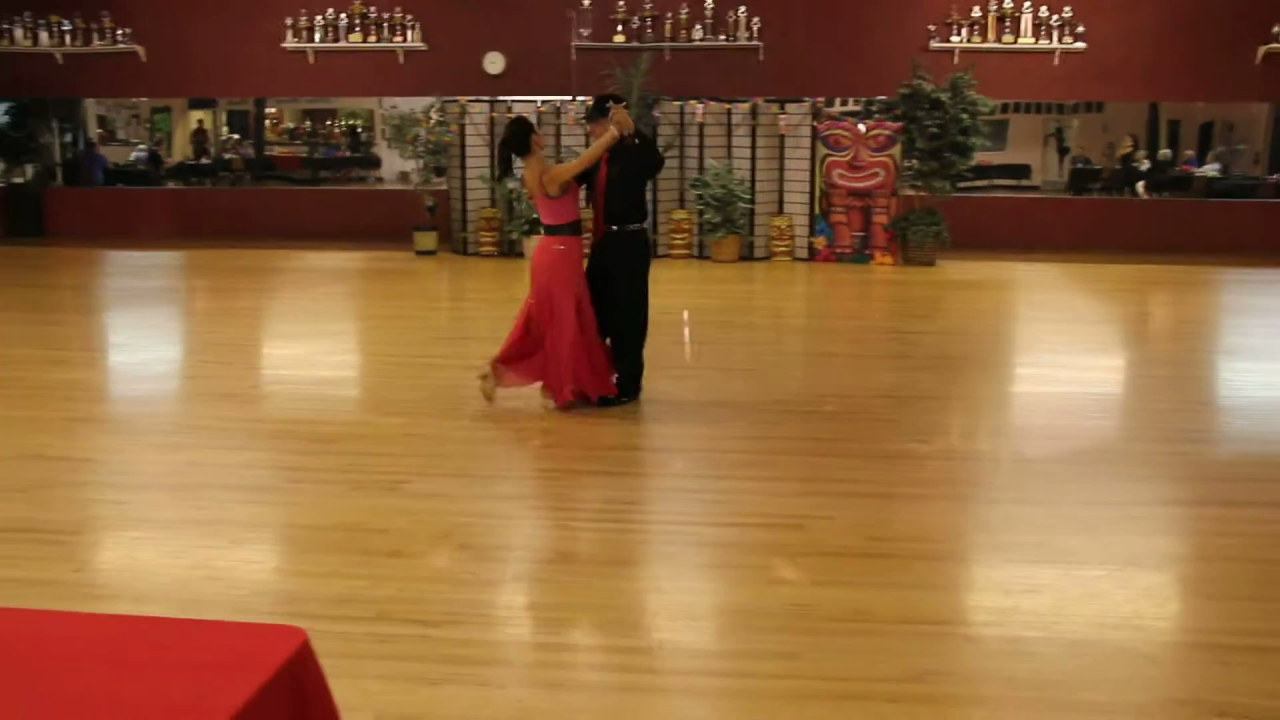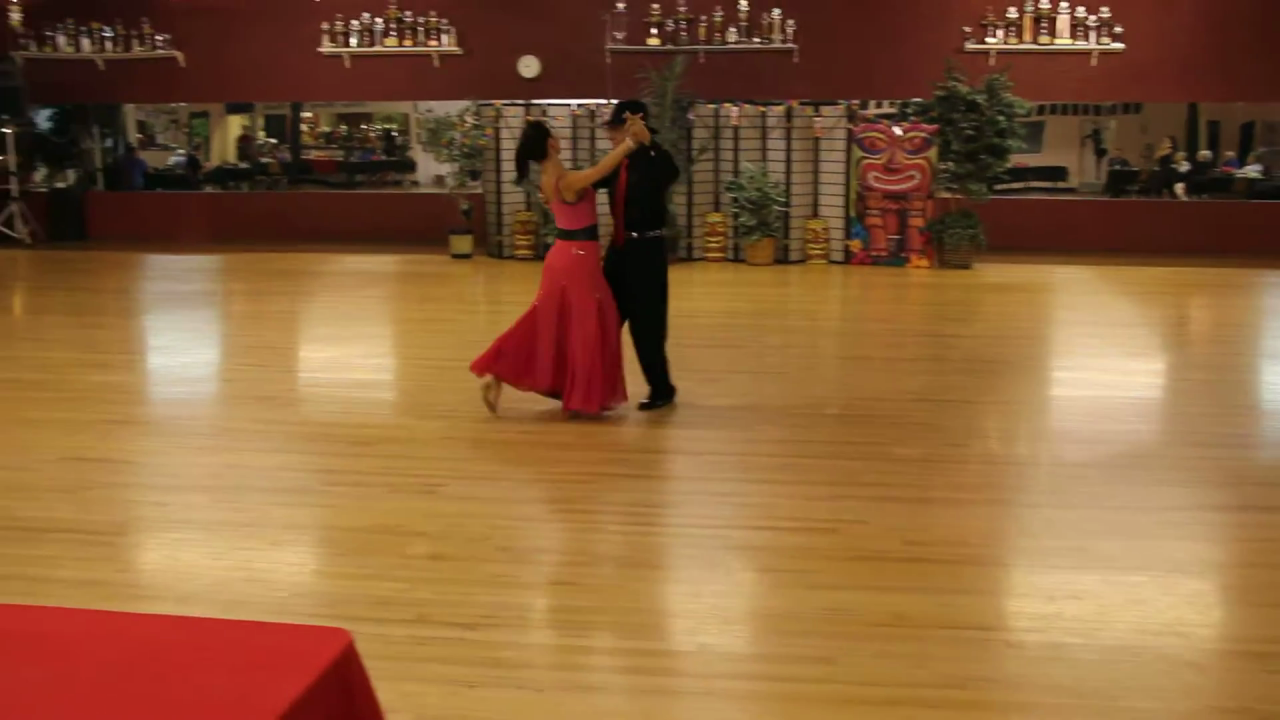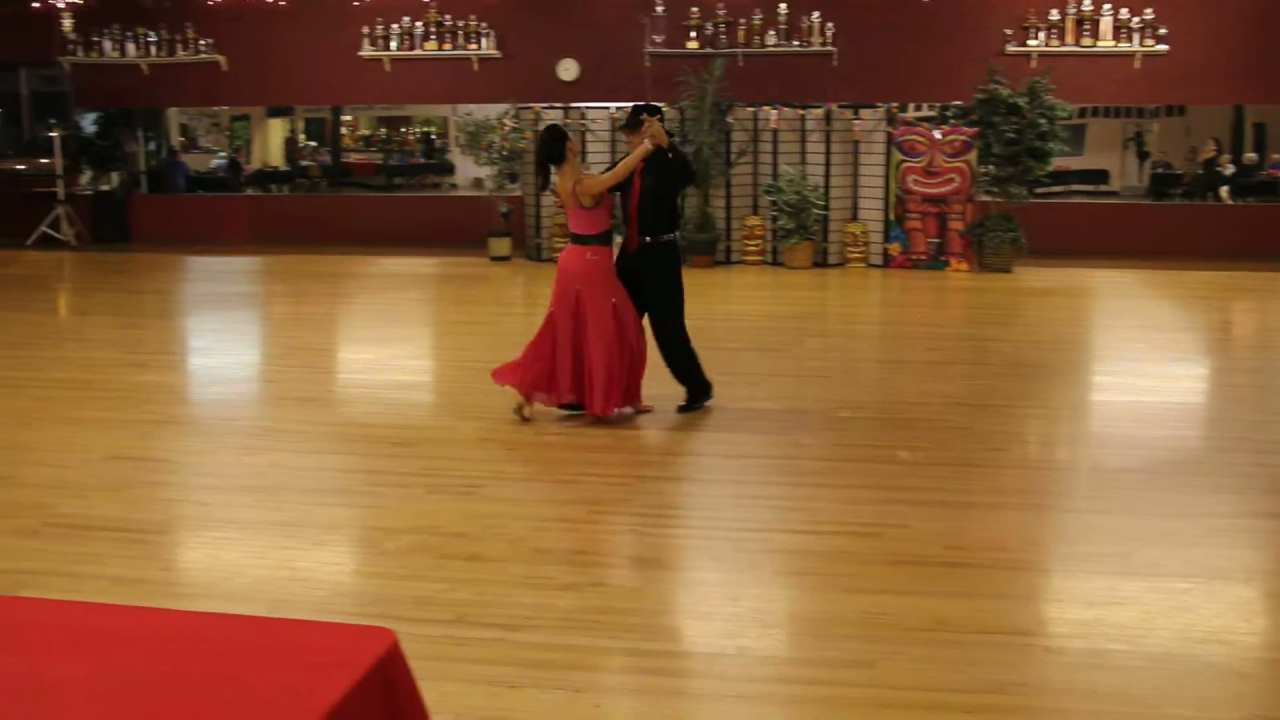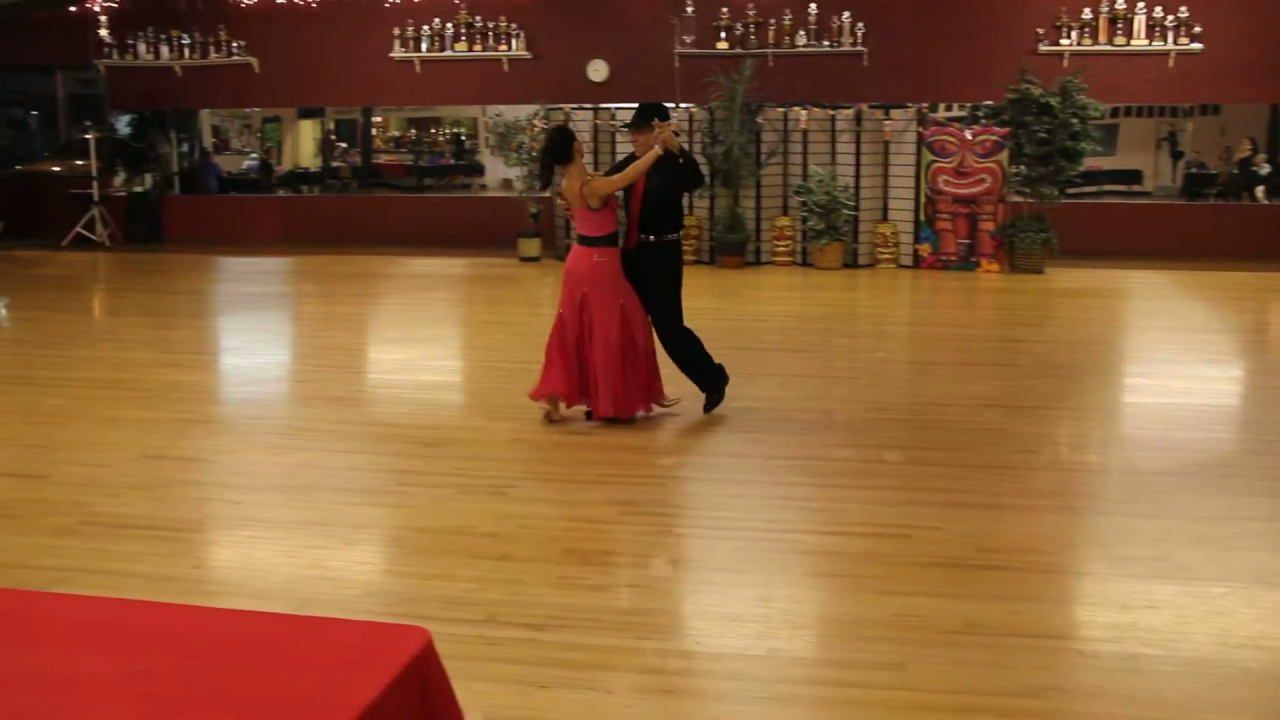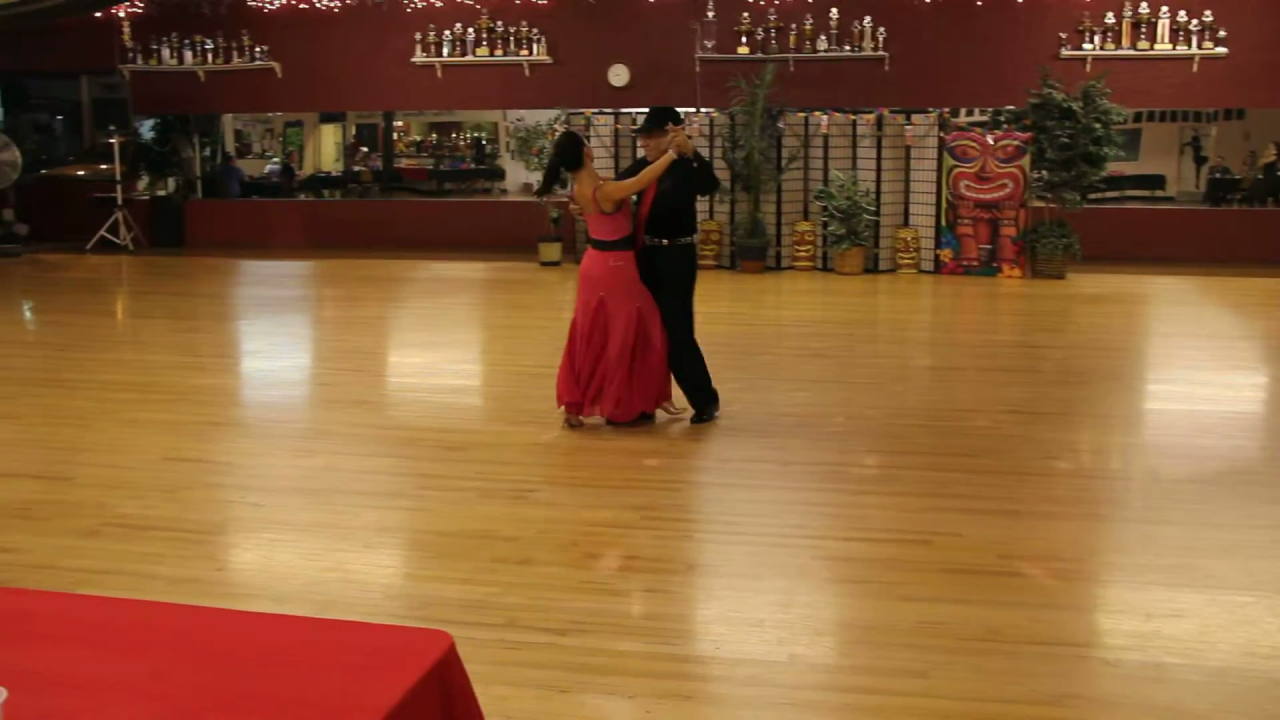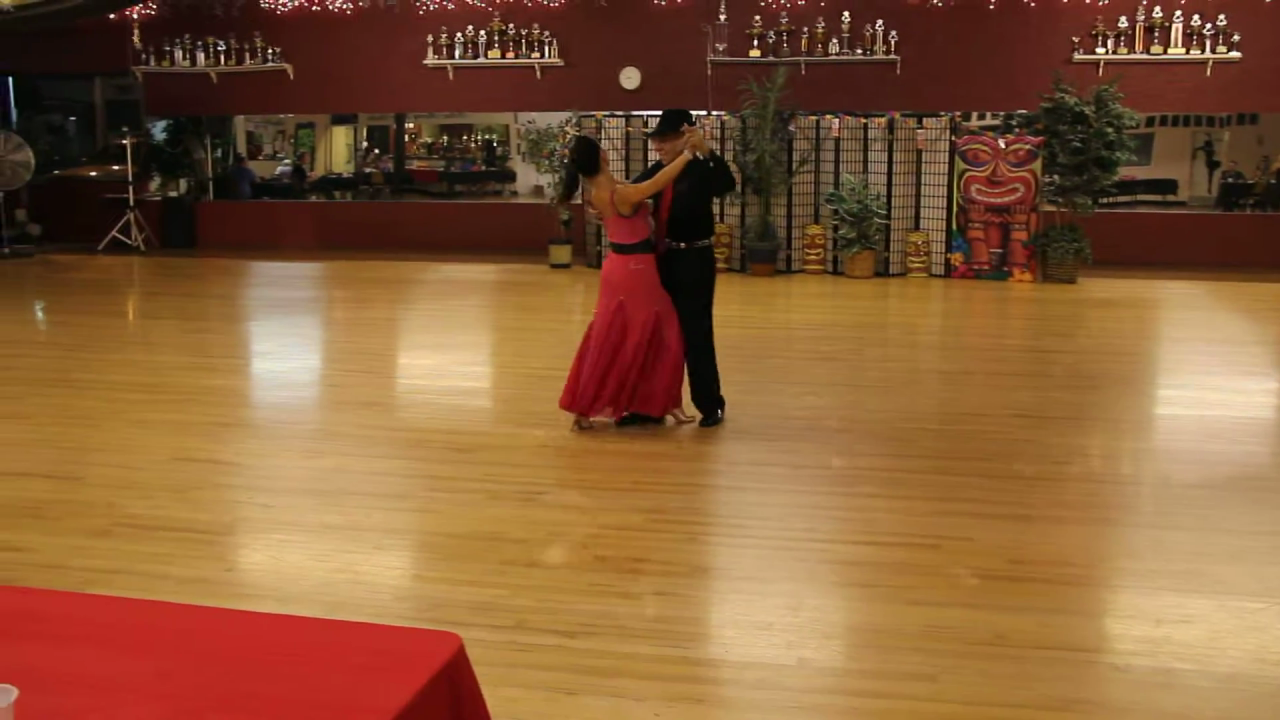
dt=0.2s
person 1, frame 1
left shoulder: (631, 155)
right shoulder: (596, 157)
left elbow: (655, 162)
left wrist: (631, 130)
left hip: (629, 243)
right hip: (603, 242)
left knee: (626, 315)
right knee: (595, 311)
left ankle: (628, 385)
person 1, frame 2
left shoulder: (650, 163)
right shoulder: (616, 162)
left elbow: (672, 173)
left wrist: (646, 141)
left hip: (647, 250)
right hip: (620, 248)
left knee: (647, 322)
left ankle: (661, 389)
person 1, frame 3
left shoulder: (667, 165)
left elbow: (687, 177)
left wrist: (665, 144)
left hip: (660, 254)
right hip: (630, 252)
left knee: (667, 327)
left ankle: (698, 388)
person 1, frame 4
left shoulder: (674, 164)
right shoulder: (630, 164)
left elbow: (695, 181)
left wrist: (675, 147)
left hip: (663, 252)
right hip: (634, 251)
left knee: (668, 325)
left ankle: (713, 379)
person 1, frame 5
left shoulder: (683, 169)
right shoulder: (640, 167)
left elbow: (709, 185)
left wrist: (689, 151)
left hip: (676, 257)
right hip: (647, 255)
left knee: (677, 330)
left ankle: (705, 398)
person 1, frame 6
left shoulder: (700, 171)
right shoulder: (656, 171)
left elbow: (726, 184)
left wrist: (706, 151)
left hip: (695, 260)
right hip: (663, 258)
left knee: (695, 333)
left ankle: (711, 403)
person 2, frame 1
left shoulder: (530, 175)
right shoulder: (552, 175)
left elbow: (578, 168)
right elbow: (587, 158)
right wrist: (615, 130)
left hip: (547, 250)
right hip: (562, 253)
left knee: (540, 318)
right knee: (568, 322)
left ankle: (500, 366)
right ankle: (560, 389)
person 2, frame 2
left shoulder: (547, 179)
right shoulder: (568, 181)
left elbow: (593, 176)
right elbow: (602, 168)
right wrist: (631, 141)
left hip: (561, 255)
right hip: (580, 258)
left knee: (544, 322)
right knee: (590, 325)
left ankle: (497, 375)
right ankle: (587, 396)
person 2, frame 3
left shoulder: (562, 183)
right shoulder: (585, 185)
left elbow: (604, 184)
right elbow: (619, 173)
right wrist: (648, 145)
left hip: (572, 259)
right hip: (593, 263)
left knee: (561, 329)
right knee: (616, 328)
left ankle: (528, 393)
right ankle: (616, 397)
person 2, frame 4
left shoulder: (566, 185)
right shoulder: (592, 187)
right elbow: (628, 176)
right wrist: (659, 148)
left hip: (579, 261)
right hip: (602, 265)
left knee: (573, 331)
right knee: (622, 329)
left ankle: (554, 400)
right ankle: (629, 399)
person 2, frame 5
left shoulder: (578, 190)
right shoulder: (605, 191)
right elbow: (642, 180)
right wrist: (673, 152)
left hip: (594, 265)
right hip: (617, 268)
left knee: (590, 337)
right knee: (645, 332)
left ankle: (574, 406)
right ankle: (651, 400)
person 2, frame 6
left shoulder: (594, 194)
right shoulder: (623, 194)
right elbow: (660, 181)
right wrist: (688, 153)
left hip: (615, 268)
right hip: (638, 271)
left knee: (605, 340)
right knee: (663, 338)
left ankle: (583, 408)
right ankle: (664, 405)
